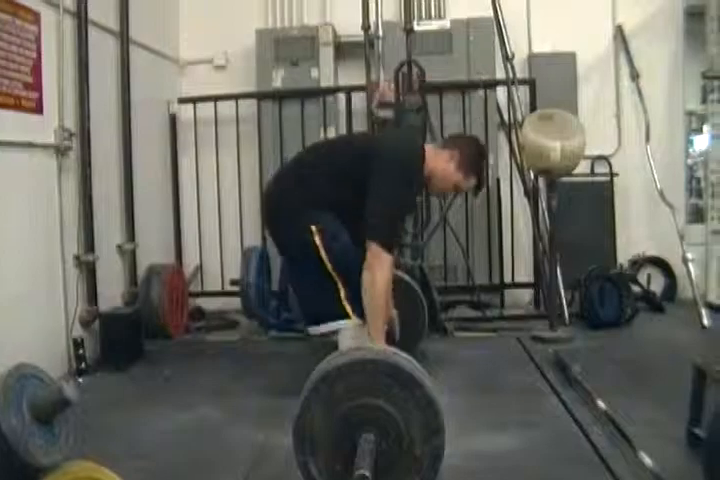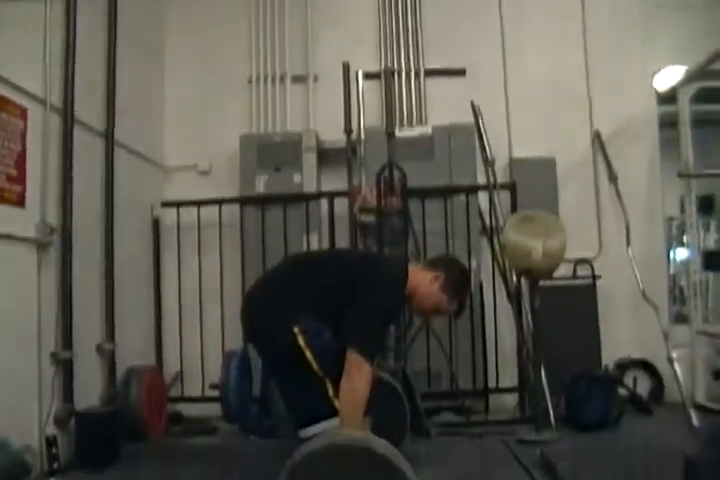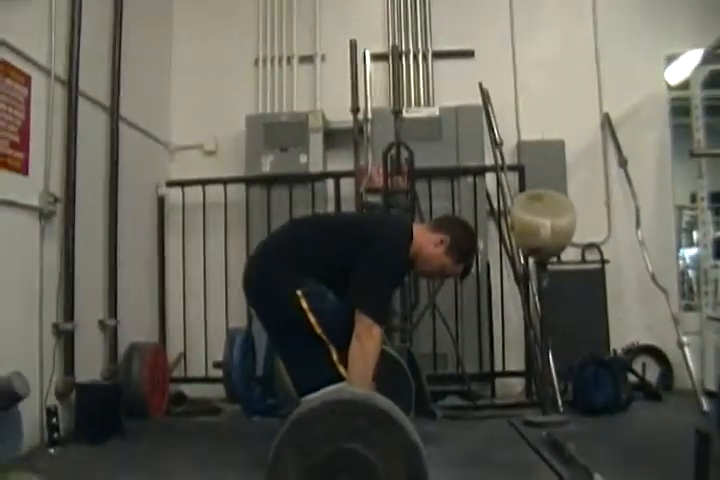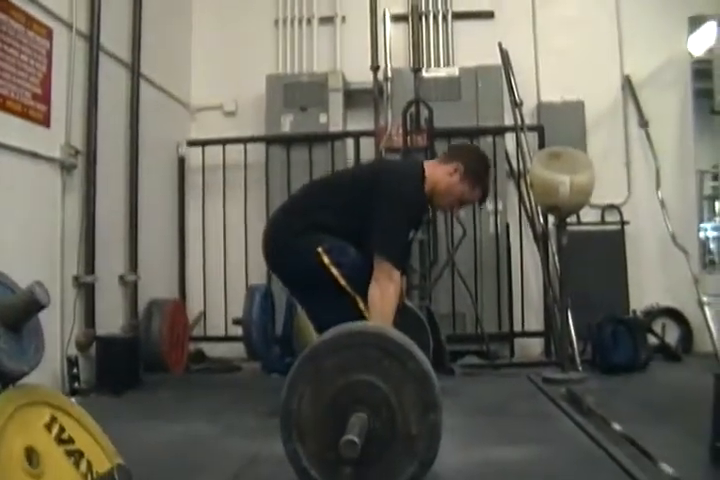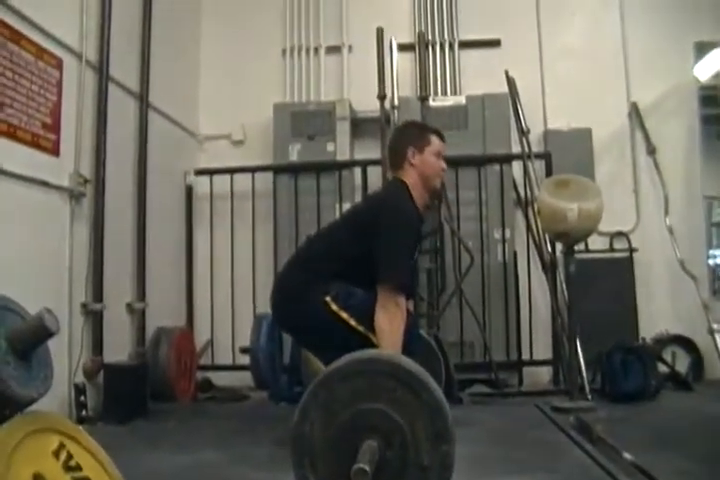
dt=1s
person 1, frame 1
left shoulder: (406, 162)
right shoulder: (402, 171)
left elbow: (382, 247)
right elbow: (377, 260)
left wrist: (387, 302)
right wrist: (377, 343)
left hip: (299, 204)
right hip: (294, 205)
left knee: (364, 300)
right knee: (352, 311)
person 1, frame 2
left shoulder: (388, 279)
right shoulder: (384, 288)
left elbow: (358, 363)
right elbow: (357, 369)
left hip: (275, 307)
right hip: (275, 310)
right knee: (332, 412)
person 1, frame 3
left shoulder: (392, 239)
right shoulder: (389, 247)
left elbow: (369, 328)
right elbow: (366, 332)
left hip: (276, 272)
right hip: (277, 274)
right knee: (336, 381)
person 1, frame 4
left shoulder: (407, 185)
right shoulder: (403, 189)
left elbow: (393, 273)
right elbow: (385, 276)
left hip: (295, 238)
right hip: (298, 237)
person 1, frame 5
left shoulder: (399, 206)
right shoulder: (397, 210)
left elbow: (399, 297)
right elbow: (389, 302)
left hip: (301, 293)
right hip: (306, 293)
right knee: (401, 339)
